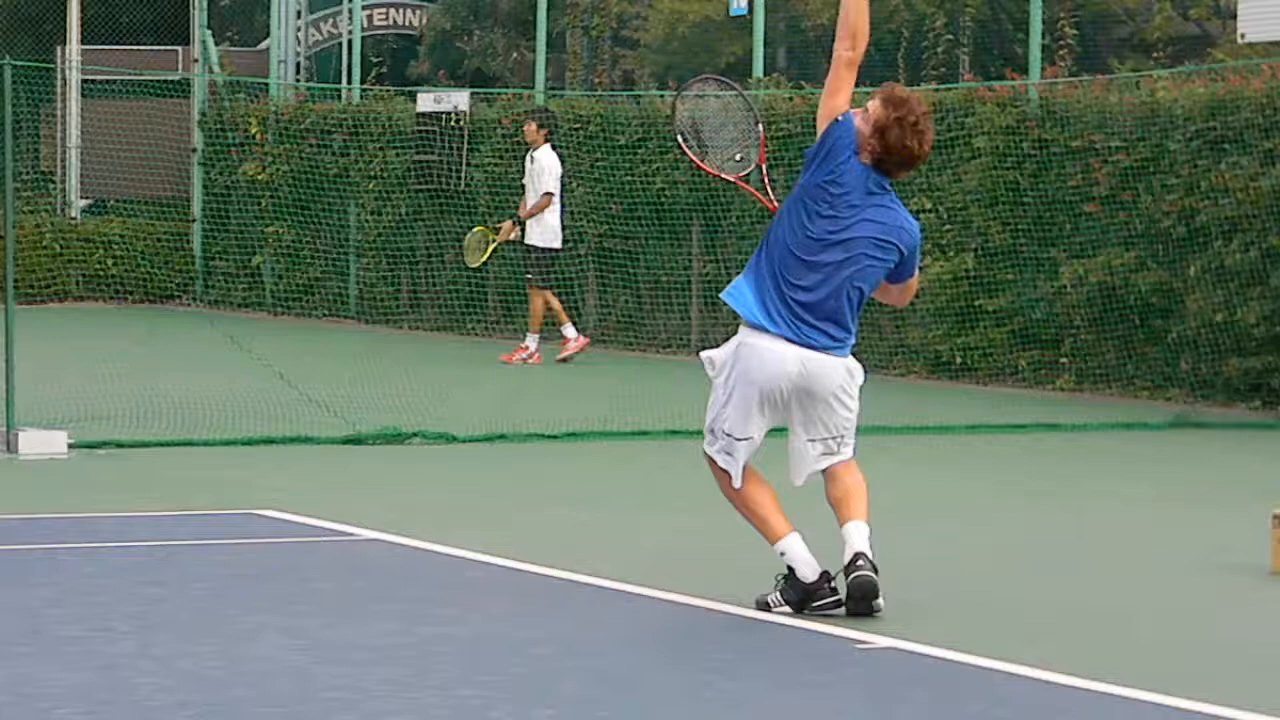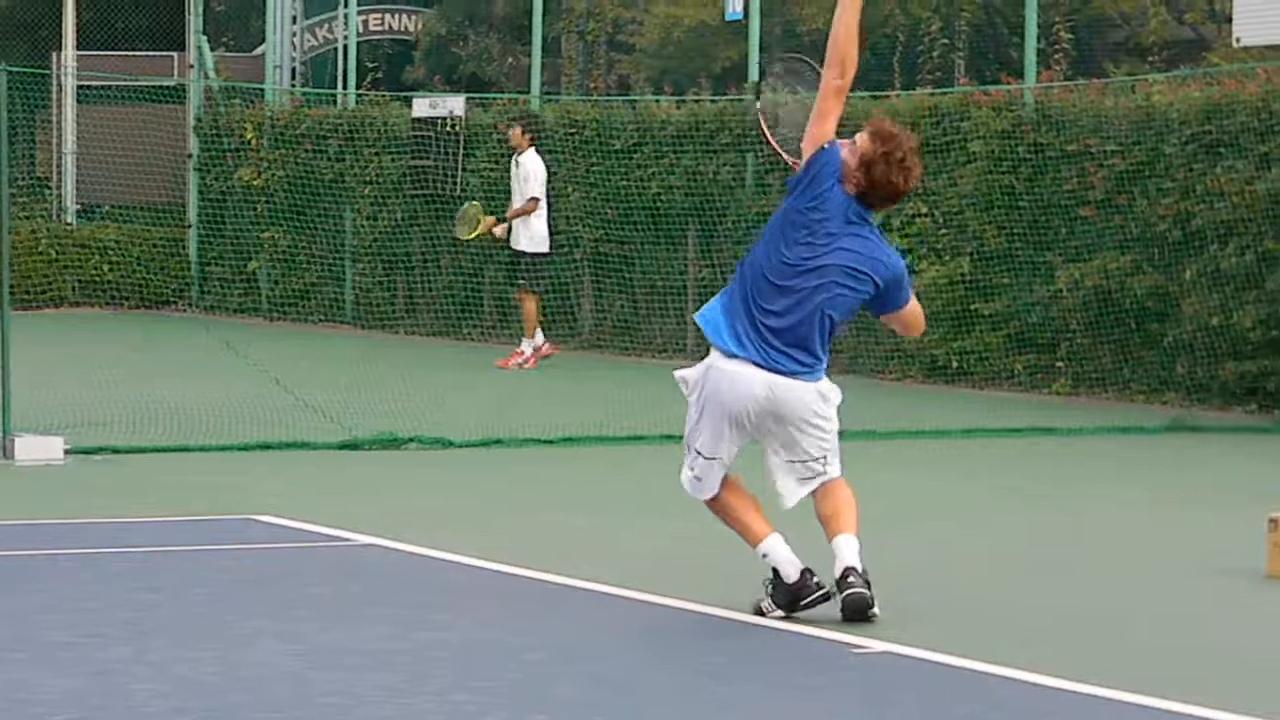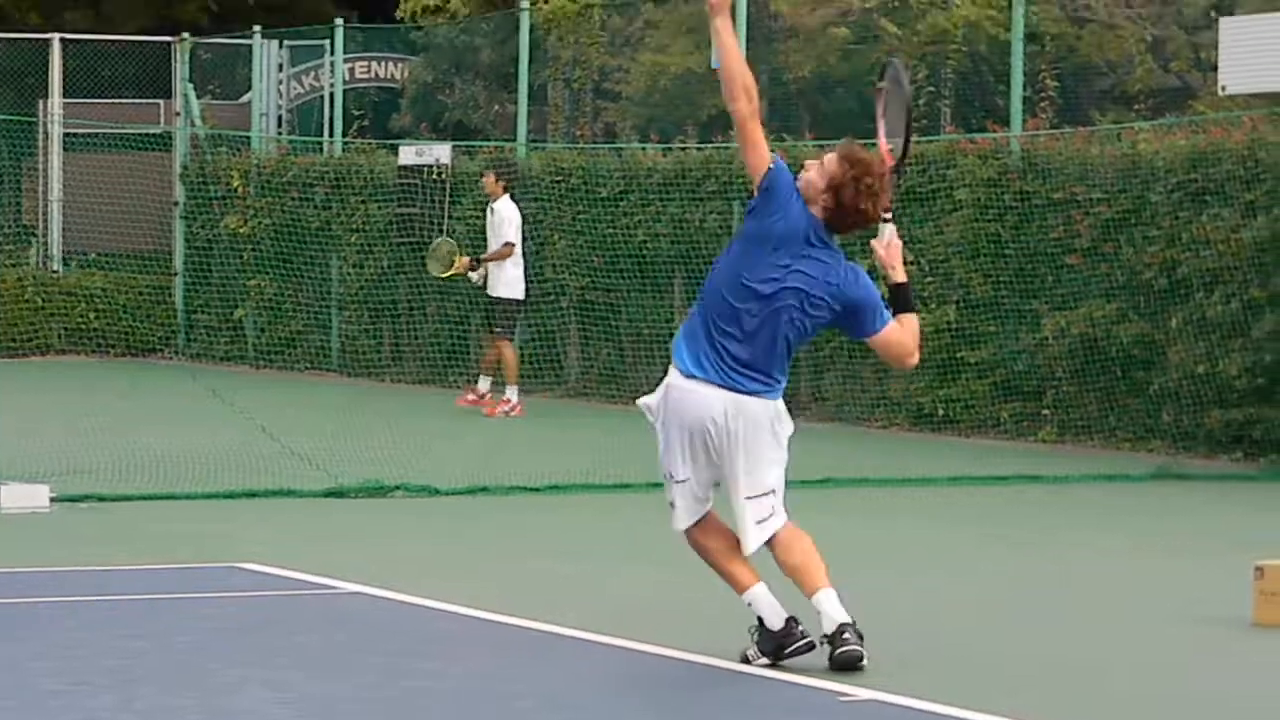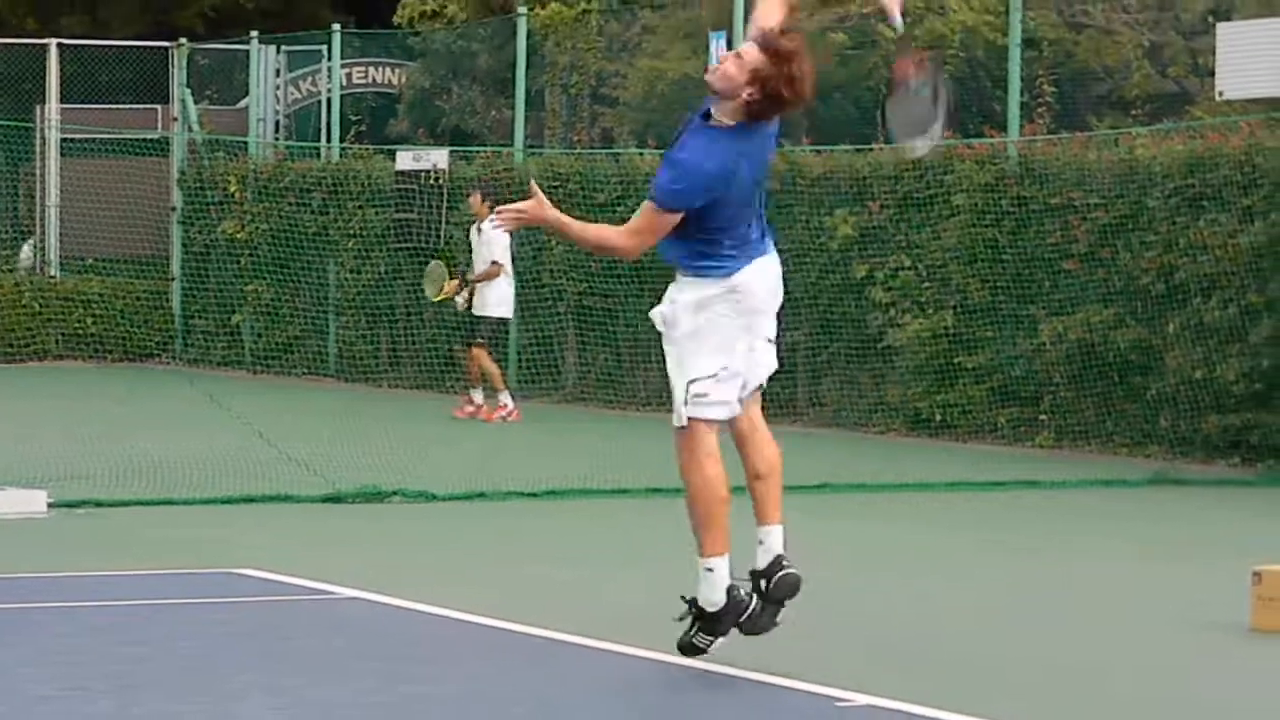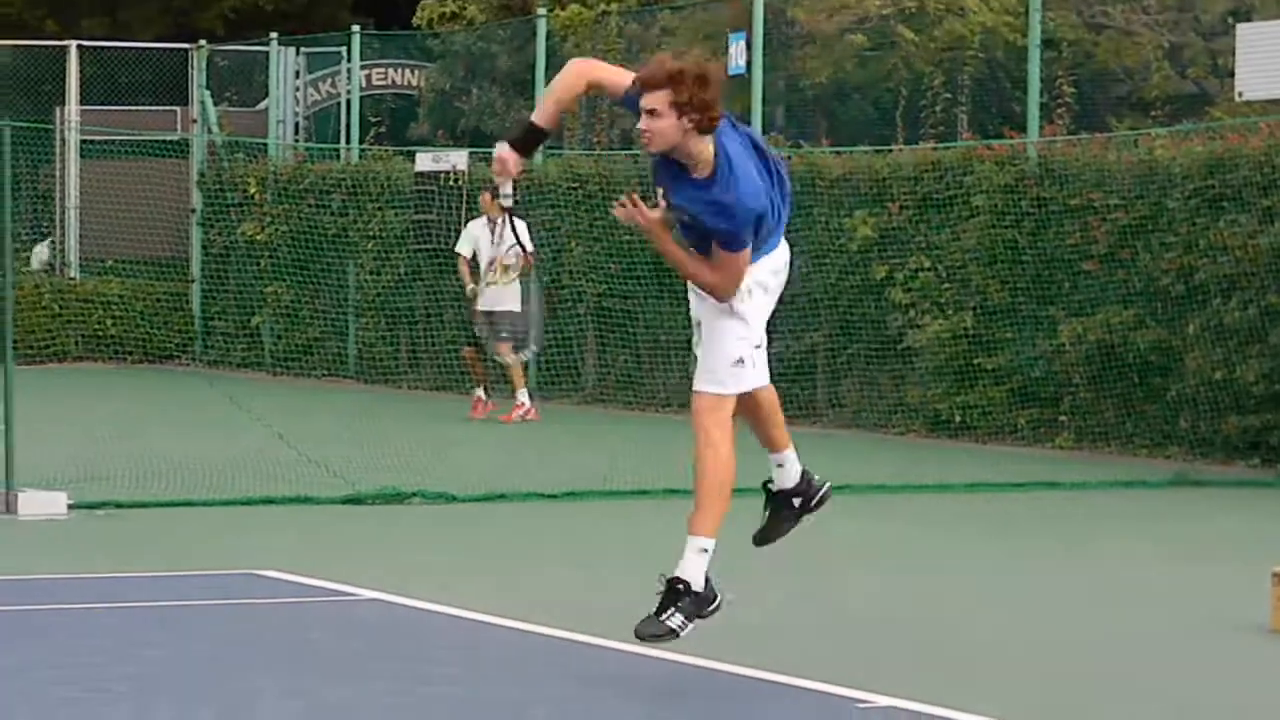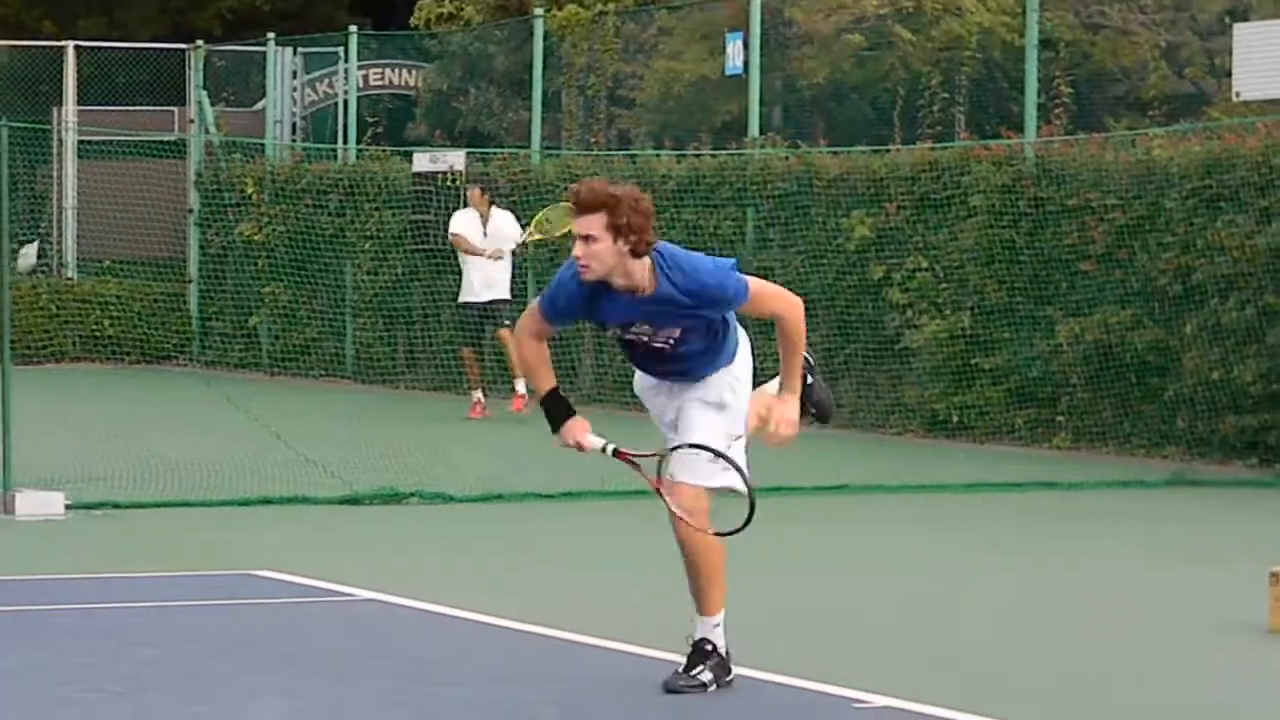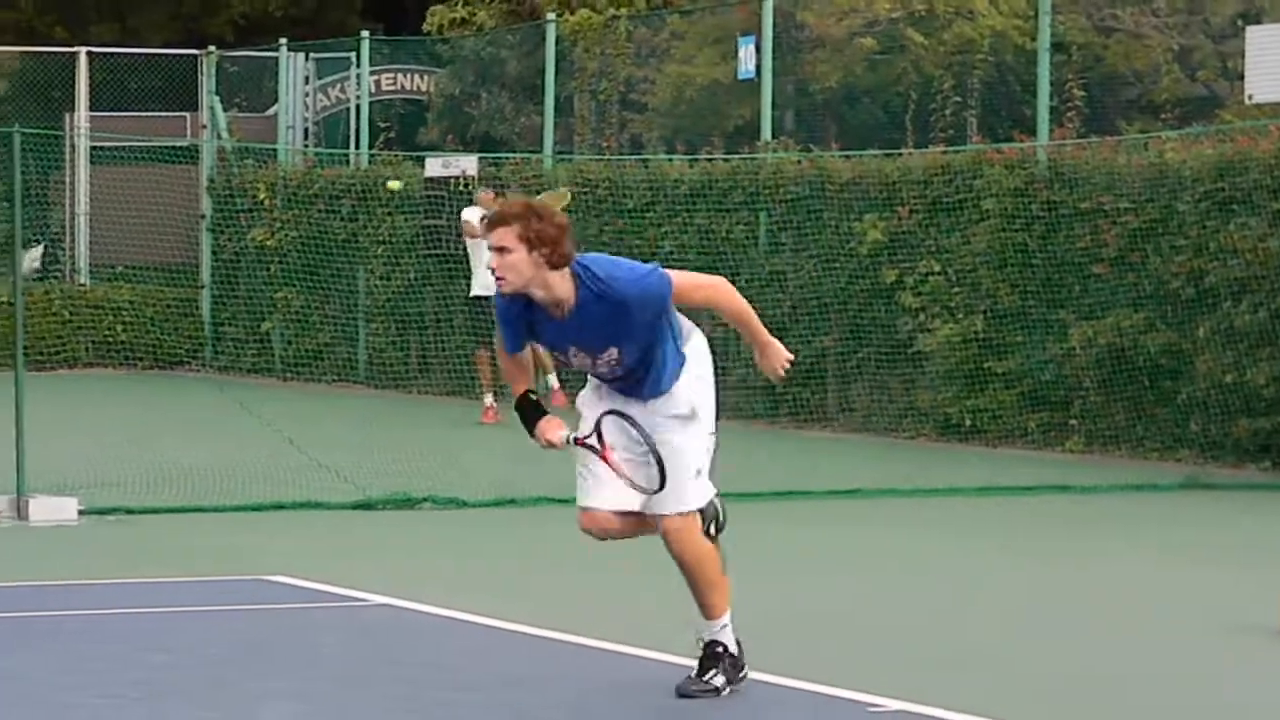
dt=0.2s
person 1, frame 1
left shoulder: (839, 158)
right shoulder: (903, 230)
left elbow: (848, 52)
right elbow: (898, 294)
left hip: (762, 351)
right hip: (829, 366)
left knee: (725, 464)
right knee: (838, 463)
left ankle: (806, 574)
right ankle: (859, 557)
person 1, frame 2
left shoulder: (820, 190)
right shoulder: (882, 261)
left elbow: (836, 81)
right elbow: (915, 324)
left hip: (729, 374)
right hip: (799, 389)
left knee: (706, 478)
right knee: (826, 480)
left ankle: (791, 575)
right ankle: (851, 571)
person 1, frame 3
left shoulder: (778, 199)
right shoulder: (847, 284)
left elbow: (744, 108)
right elbow: (906, 356)
right wrist: (898, 284)
left hip: (689, 393)
right hip: (754, 412)
left knee: (697, 520)
right knee: (770, 526)
left ankle: (777, 624)
right ankle: (840, 627)
person 1, frame 4
left shoulder: (697, 165)
right shoulder: (761, 118)
left elbow: (626, 244)
left wrist: (550, 219)
left hip: (711, 292)
right hip: (755, 274)
left knee: (695, 431)
right knee: (745, 415)
left ankle: (717, 593)
right ankle: (772, 561)
person 1, frame 5
left shoulder: (734, 198)
left elbow: (724, 286)
right elbow: (589, 69)
left wrist: (660, 236)
right wrist: (527, 136)
left hip: (743, 271)
right hip: (697, 252)
left knee: (709, 416)
right knee: (744, 378)
left ankle: (691, 581)
right ankle: (792, 482)
person 1, frame 6
left shoulder: (693, 276)
right shoulder: (572, 283)
left elbow: (788, 306)
right elbow: (528, 334)
left wrist: (791, 390)
right wrist: (561, 416)
left hip: (714, 372)
right hip: (656, 373)
left ankle: (710, 644)
right ankle: (792, 394)
person 1, frame 7
left shoulder: (619, 283)
right shoulder: (514, 307)
left elbow: (717, 290)
right elbow: (511, 356)
left wrist: (764, 345)
right wrist: (534, 415)
left hip: (674, 385)
right hip: (613, 392)
left knee: (675, 526)
right knee: (600, 522)
left ankle: (722, 645)
right ankle: (693, 511)
person 2, frame 1
left shoulder: (547, 160)
right shoulder: (531, 157)
left elbow: (546, 200)
left wrist: (517, 222)
right wrist: (519, 221)
left hip: (544, 236)
right hip: (535, 235)
left knee: (536, 289)
right knee: (542, 290)
left ankle: (530, 347)
right ankle: (573, 337)
person 2, frame 2
left shoulder: (533, 164)
right shoulder: (516, 160)
left elbow: (532, 204)
left wrist: (501, 220)
right wrist: (506, 223)
left hip: (532, 241)
right hip: (520, 240)
left knee: (529, 294)
right knee: (523, 294)
left ankle: (528, 352)
right ankle: (539, 343)
person 2, frame 3
left shoulder: (508, 211)
right shoulder: (492, 208)
left elbow: (507, 250)
left wrist: (475, 261)
right wrist: (484, 267)
left hip: (508, 288)
right hip: (495, 286)
left knee: (503, 341)
right knee: (492, 339)
left ankle: (512, 400)
right ankle: (481, 391)
person 2, frame 4
left shoulder: (497, 231)
right shoulder: (475, 230)
left elbow: (496, 269)
left wrist: (463, 283)
right wrist: (464, 292)
left hip: (497, 307)
right hip: (478, 305)
left knee: (479, 353)
right knee: (469, 352)
left ankle: (508, 405)
right ankle: (477, 401)
person 2, frame 5
left shoulder: (517, 225)
right shoulder: (473, 227)
left elbow: (526, 260)
right elbow: (462, 259)
right wrist: (468, 284)
left hip: (508, 302)
right hip: (482, 301)
left knee: (504, 349)
right knee: (471, 351)
left ankle: (524, 404)
right ankle: (481, 396)
person 2, frame 6
left shoulder: (506, 217)
right shoulder: (461, 216)
left elbow: (521, 243)
right elbow: (457, 241)
right wrist: (484, 252)
left hip: (499, 292)
right hip: (471, 294)
left knee: (504, 335)
right knee: (468, 349)
left ankle: (520, 392)
right ankle: (478, 399)
person 2, frame 7
right shoulder: (471, 214)
right elbow: (469, 230)
right hip: (483, 292)
right knee: (482, 352)
left ankle: (554, 385)
right ankle: (489, 404)
